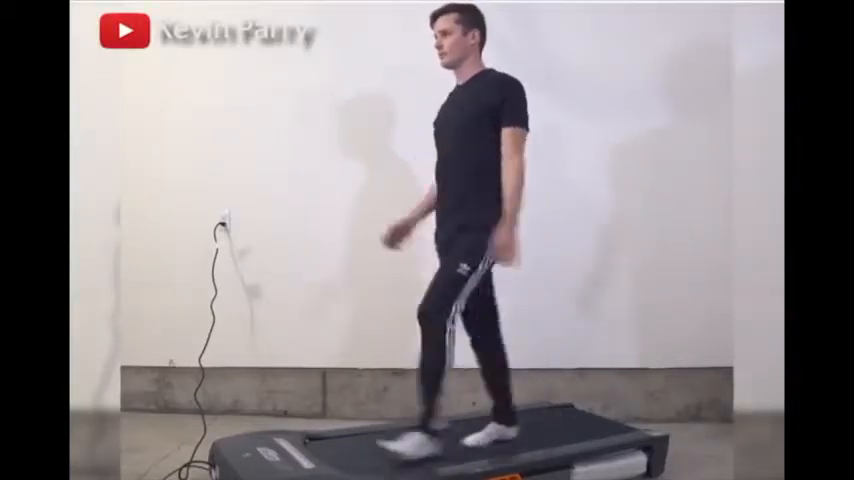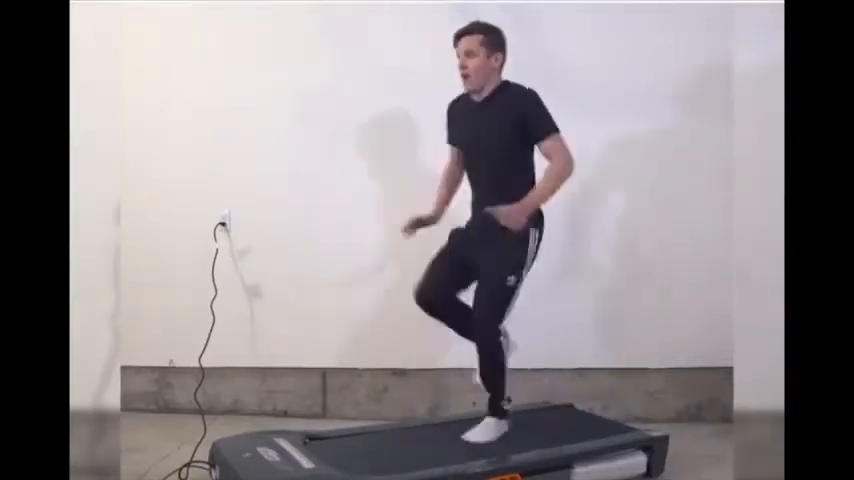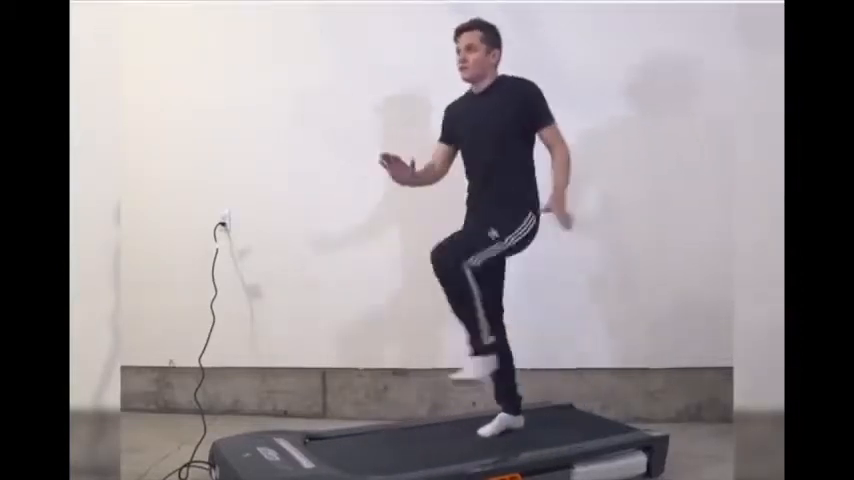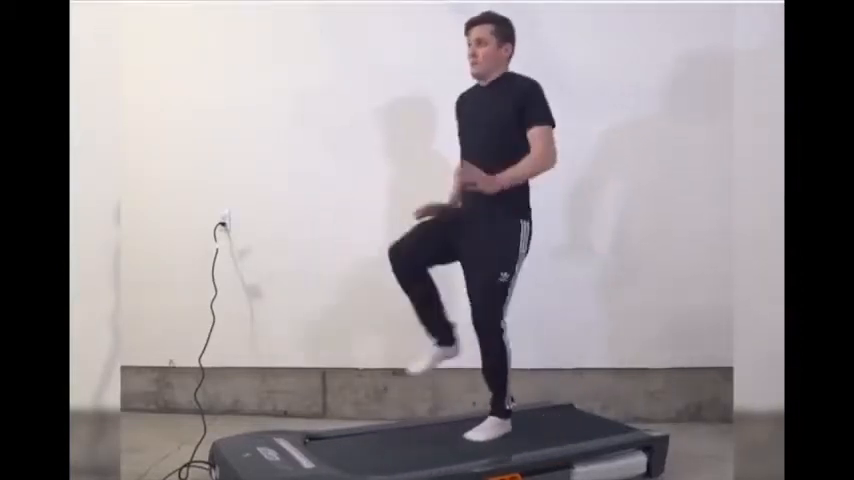
dt=0.5s
person 1, frame 1
left shoulder: (503, 89)
right shoulder: (452, 101)
left elbow: (513, 160)
left wrist: (507, 226)
right wrist: (411, 220)
left hip: (481, 230)
right hip: (451, 231)
left knee: (435, 316)
right knee: (483, 327)
left ankle: (427, 431)
right ankle: (505, 420)
person 1, frame 2
left shoulder: (524, 103)
right shoulder: (458, 109)
left elbow: (563, 165)
left wrist: (526, 207)
right wrist: (435, 212)
left hip: (516, 231)
right hip: (481, 226)
left knee: (484, 318)
right knee: (429, 294)
left ankle: (497, 413)
right ankle: (495, 340)
person 1, frame 3
left shoulder: (522, 93)
right shoulder: (457, 110)
left elbow: (558, 148)
right elbow: (437, 168)
left wrist: (558, 198)
right wrist: (409, 177)
left hip: (517, 217)
right hip: (478, 222)
left knee: (447, 257)
right knee: (488, 316)
left ankle: (484, 349)
right ankle: (510, 410)
person 1, frame 4
left shoulder: (526, 91)
right shoulder: (466, 101)
left elbow: (545, 155)
left wrist: (496, 182)
right wrist: (449, 203)
left hip: (507, 224)
right hip: (467, 215)
left knee: (487, 320)
right knee: (403, 255)
left ankle: (501, 413)
right ankle: (443, 340)
